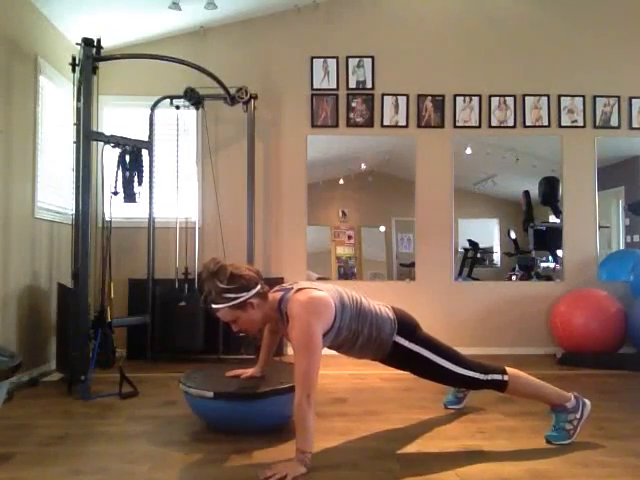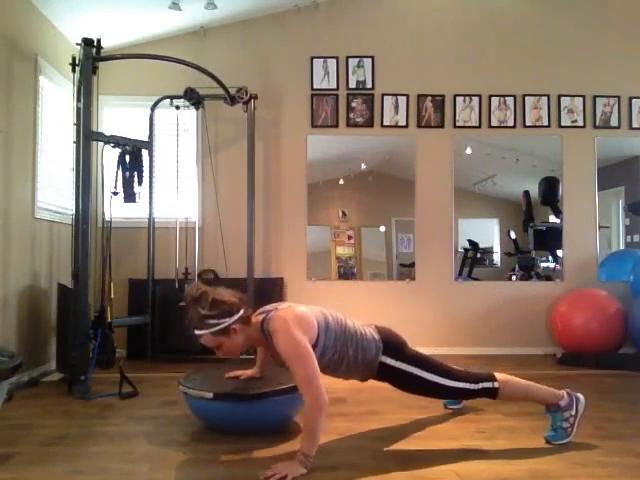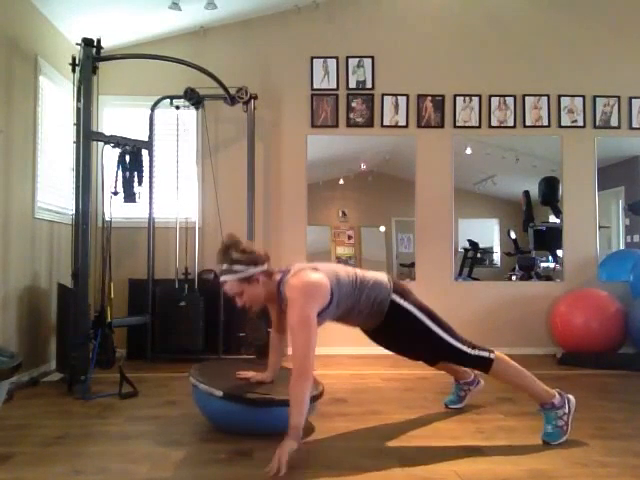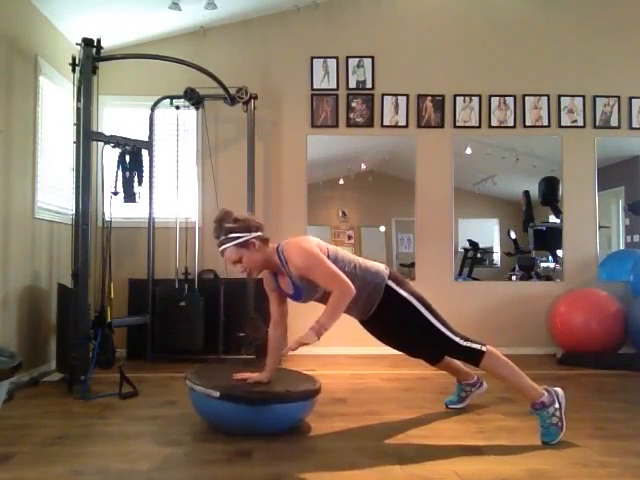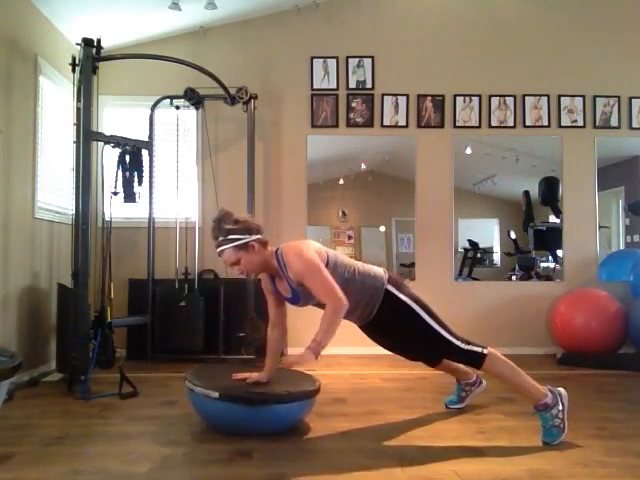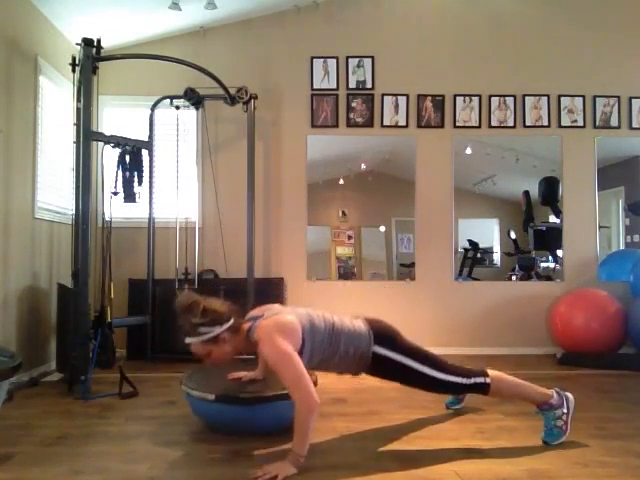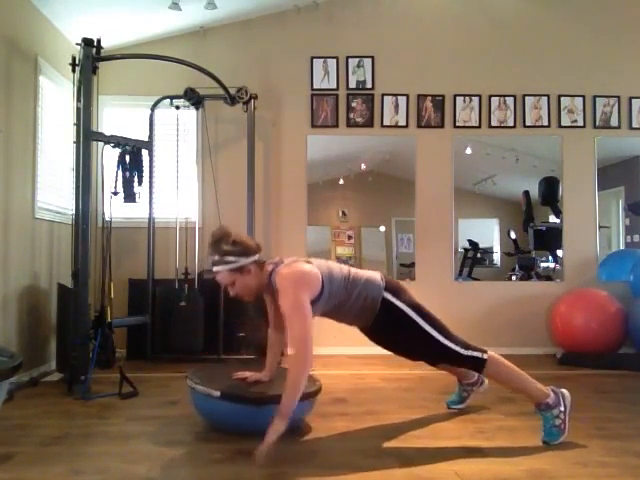
dt=0.7s
person 1, frame 1
left shoulder: (303, 312)
right shoulder: (274, 298)
left elbow: (305, 396)
right elbow: (273, 327)
right wrist: (259, 367)
left hip: (395, 335)
right hip: (381, 331)
left knee: (480, 374)
left ankle: (569, 404)
right ankle: (461, 390)
person 1, frame 2
left shoulder: (284, 330)
right shoulder: (258, 319)
left elbow: (317, 402)
right wrist: (257, 369)
left hip: (381, 355)
right hip: (368, 345)
left knee: (469, 385)
left ankle: (563, 401)
right ankle: (461, 379)
person 1, frame 3
left shoulder: (298, 293)
right shoulder: (273, 289)
left elbow: (303, 371)
right elbow: (279, 332)
left wrist: (291, 440)
right wrist: (269, 373)
left hip: (391, 304)
right hip: (372, 315)
left knee: (468, 354)
right knee: (423, 353)
left ankle: (555, 402)
right ankle: (466, 382)
person 1, frame 4
left shoulder: (297, 252)
right shoulder: (271, 276)
left elbow: (345, 289)
right elbow: (277, 325)
left wrist: (315, 331)
right wrist: (267, 373)
left hip: (387, 292)
right hip: (368, 312)
left knee: (456, 345)
right knee: (426, 351)
left ankle: (544, 399)
right ankle: (469, 382)
person 1, frame 5
left shoulder: (296, 257)
right shoulder: (269, 277)
left elbow: (337, 303)
right elbow: (276, 326)
left wrist: (311, 350)
right wrist: (266, 373)
left hip: (386, 297)
right hip: (368, 315)
left knee: (458, 348)
right knee: (425, 354)
left ankle: (547, 399)
right ankle: (469, 382)
person 1, frame 6
left shoulder: (268, 338)
right shoulder: (252, 319)
left elbow: (308, 402)
right wrist: (258, 372)
left hip: (373, 347)
right hip: (360, 337)
left knee: (454, 380)
right knee: (437, 373)
left ankle: (552, 400)
right ankle: (461, 384)
person 1, frame 7
left shoulder: (288, 283)
right shoulder: (268, 280)
left elbow: (304, 354)
right elbow: (277, 329)
left wrist: (281, 420)
right wrist: (266, 373)
left hip: (386, 303)
right hip: (369, 314)
left knee: (459, 353)
right knee: (430, 354)
left ankle: (550, 399)
right ankle: (469, 384)
